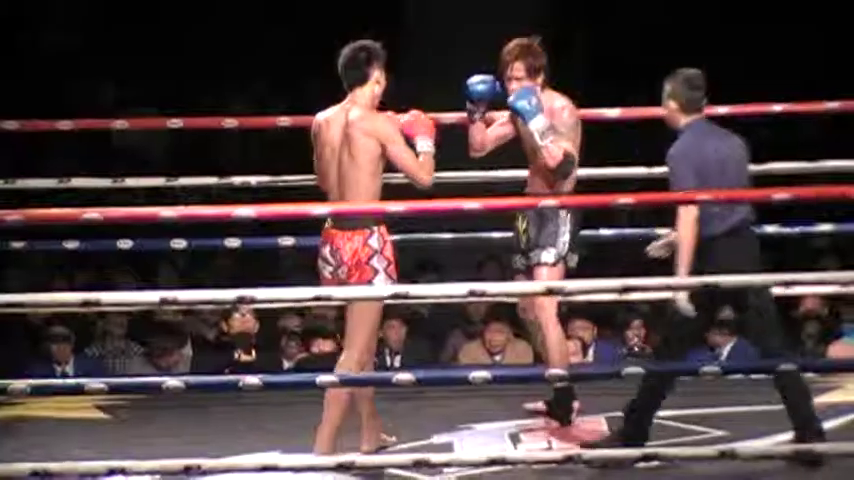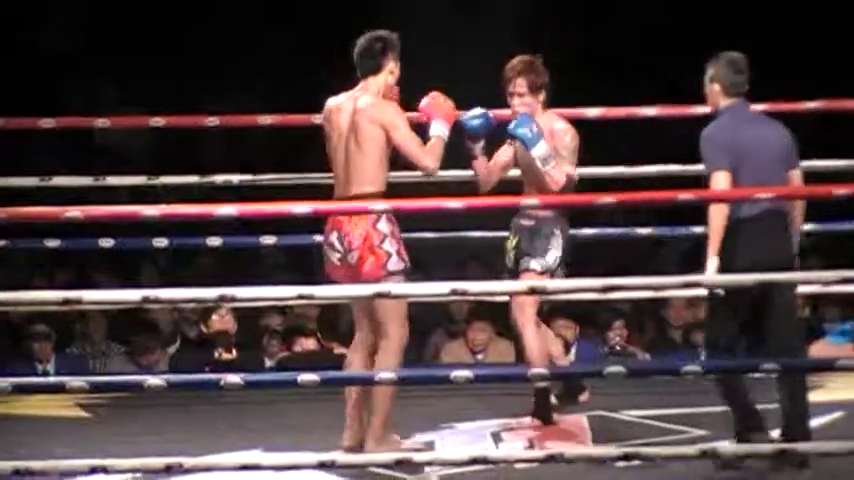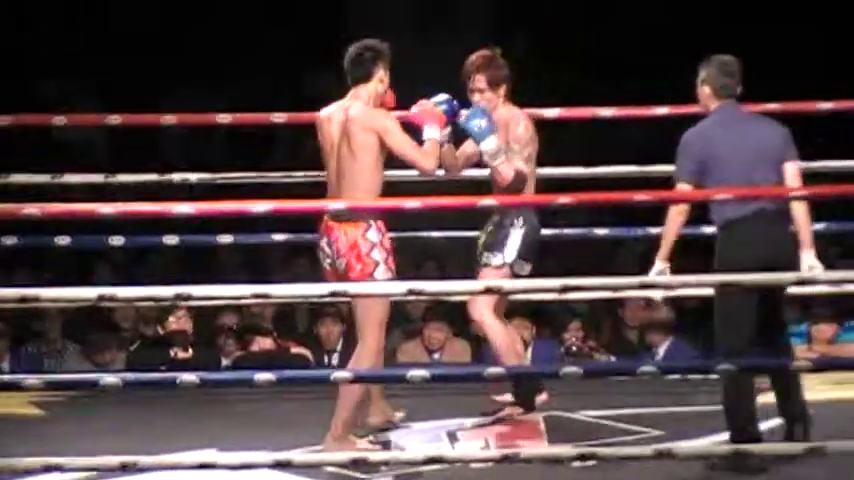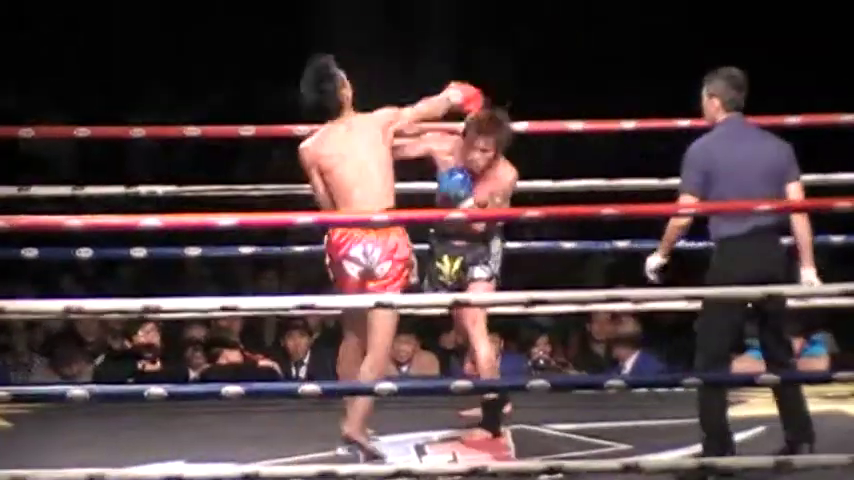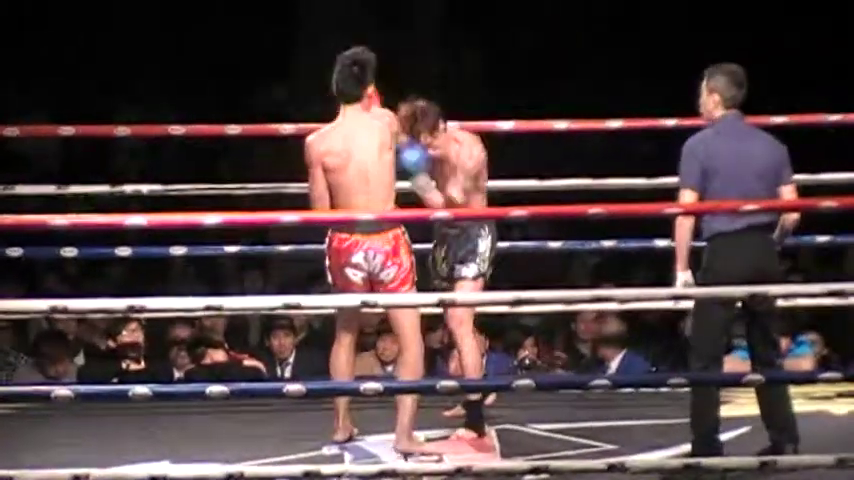
dt=0.3s
person 1, frame 1
left shoulder: (321, 122)
right shoulder: (379, 123)
right elbow: (423, 178)
right wrist: (425, 141)
left hip: (334, 237)
right hip: (366, 239)
left knee: (365, 342)
right knee: (356, 352)
left ankle: (371, 433)
right ankle: (323, 448)
person 1, frame 2
left shoulder: (332, 106)
right shoulder: (384, 110)
right elbow: (428, 163)
right wrist: (440, 126)
left hip: (339, 226)
right hip: (372, 225)
left knee: (366, 333)
right knee: (395, 335)
left ankle: (353, 431)
right ankle: (376, 435)
person 1, frame 3
left shoulder: (326, 116)
right shoulder: (376, 118)
right elbow: (427, 164)
right wrist: (433, 129)
left hip: (332, 230)
right hip: (362, 231)
left knee: (370, 328)
right knee: (370, 340)
left ankle: (377, 408)
right ankle: (336, 435)
person 1, frame 4
left shoulder: (309, 149)
right shoulder: (381, 121)
left elbow: (327, 205)
right elbow: (428, 109)
right wrist: (454, 94)
left hip: (346, 240)
right hip: (387, 239)
left knee: (354, 334)
right knee: (379, 343)
left ankle: (354, 416)
right ankle: (356, 422)
person 1, frame 5
left shoulder: (317, 143)
right shoulder: (384, 123)
left elbow: (320, 208)
left hip: (345, 244)
right hip: (388, 241)
left knee: (345, 335)
right knee: (411, 343)
left ankle: (342, 424)
right ankle: (404, 434)
person 2, frame 1
left shoulder: (685, 150)
right shoulder: (734, 142)
left elbow: (690, 215)
left wrist: (683, 277)
right wrist: (679, 238)
left hip: (713, 256)
right hip: (744, 250)
left knee: (670, 349)
right knee: (774, 347)
left ankle: (632, 435)
right ankle: (810, 435)
person 2, frame 2
left shoulder: (717, 133)
right shoulder: (778, 130)
left elbow: (721, 197)
right elbow: (798, 196)
left wrist: (712, 255)
left hip: (742, 241)
right hip: (778, 239)
left knee: (723, 343)
right knee: (787, 345)
left ankle: (750, 434)
right ankle: (797, 437)
person 2, frame 3
left shoulder: (698, 137)
right shoulder: (775, 130)
left elbow: (680, 205)
right elbow: (796, 192)
left wrist: (662, 259)
right wrist: (807, 250)
left hip: (738, 242)
right hip: (779, 237)
left knee: (734, 347)
right knee: (775, 335)
left ankle: (745, 447)
right ankle: (796, 425)
person 2, frame 4
left shoulder: (702, 149)
right shoulder: (777, 146)
left elbow: (684, 213)
right elbow: (798, 210)
left wrist: (660, 254)
right wrist: (807, 265)
left hip: (731, 256)
right hip: (771, 253)
left knee: (712, 356)
right knee: (778, 351)
left ankle: (717, 451)
right ankle: (800, 440)
person 2, frame 5
left shoulder: (699, 145)
right shoulder: (771, 145)
left elbow: (686, 212)
right elbow: (791, 211)
left wrist: (681, 267)
left hip: (723, 254)
right hip: (763, 253)
left knee: (706, 356)
right knee: (766, 350)
left ankle: (706, 451)
right ankle: (784, 440)
person 3, frame 1
left shoulder: (561, 109)
right shoulder: (518, 110)
left elbow: (563, 169)
right elbow: (478, 148)
left wrist: (536, 121)
right wrist: (476, 109)
left hip: (555, 213)
right hip: (531, 211)
left knee: (544, 308)
right knee: (529, 308)
left ankle: (562, 405)
right ankle: (561, 392)
person 3, frame 2
left shoulder: (562, 132)
right shoulder: (517, 133)
left elbow: (564, 188)
right elbow: (485, 182)
left wrist: (537, 147)
right wrist: (476, 145)
left hip: (547, 228)
right hip: (523, 226)
left knee: (522, 314)
right knee: (526, 316)
left ankle: (542, 407)
person 3, frame 3
left shoulder: (518, 124)
right shoulder: (487, 123)
left elbow: (516, 185)
right elbow: (453, 168)
left wrist: (488, 143)
left hip: (515, 222)
right hip: (499, 221)
left knee: (479, 308)
right knee: (492, 310)
left ankle: (523, 395)
right ankle: (531, 385)
person 3, frame 4
left shoulder: (505, 175)
right shoulder: (444, 147)
left elbow: (486, 227)
right elbow: (396, 150)
left wrist: (465, 201)
left hip: (480, 246)
right hip: (444, 242)
left knee: (474, 328)
right knee: (465, 326)
left ankle: (492, 419)
right ankle: (497, 397)
person 3, frame 5
left shoulder: (469, 150)
right shoulder: (417, 145)
left elbow: (446, 206)
left wrist: (419, 176)
left hip: (473, 235)
right hip: (446, 232)
left knee: (459, 324)
right knee: (457, 322)
left ankle: (475, 419)
right ankle: (477, 392)
